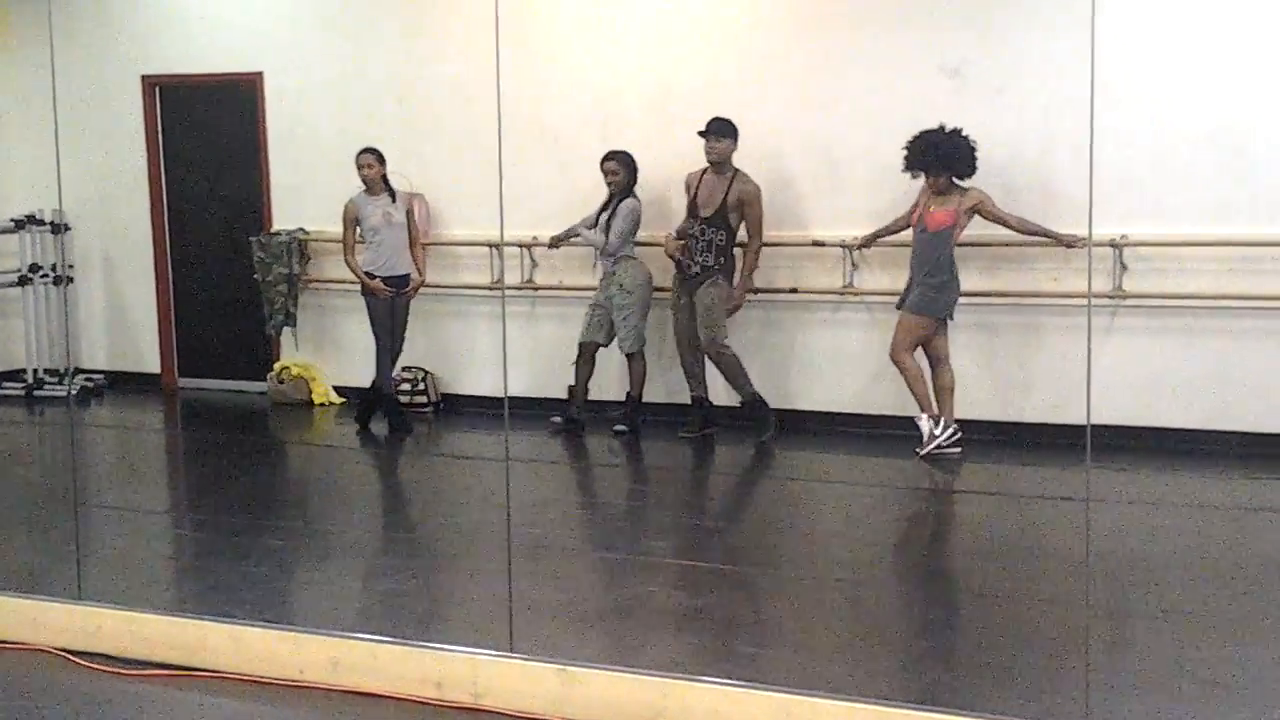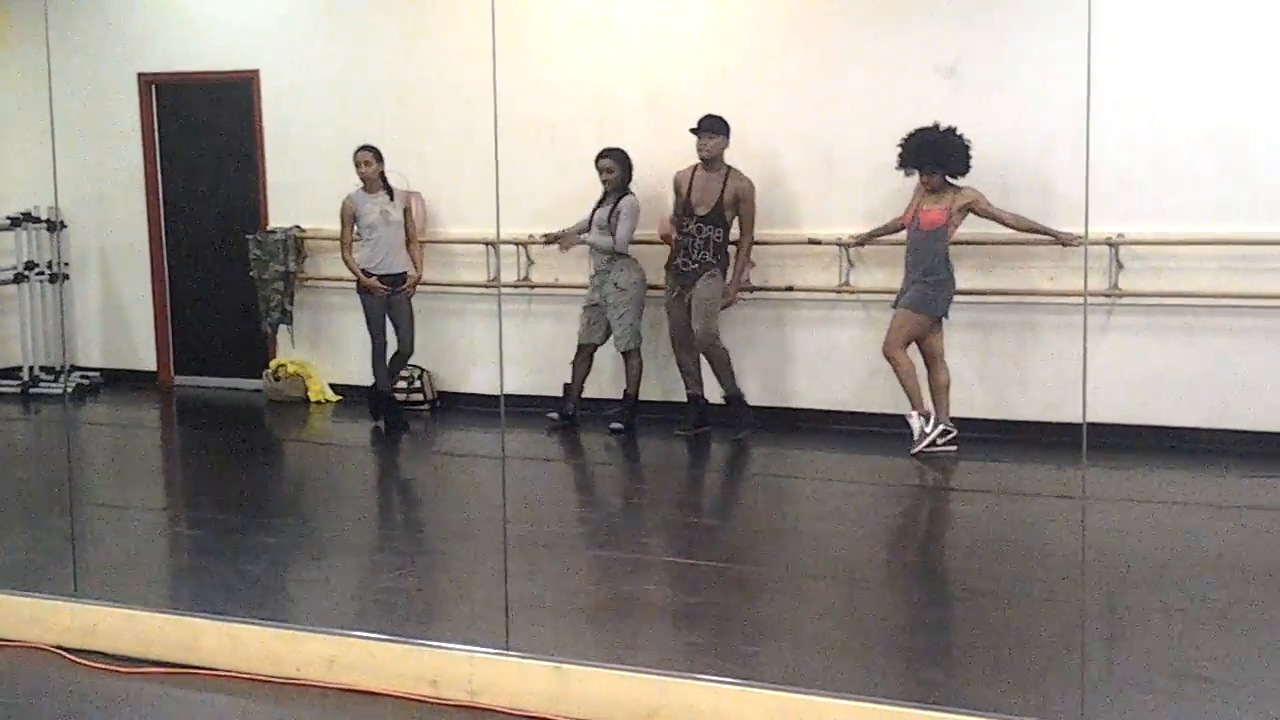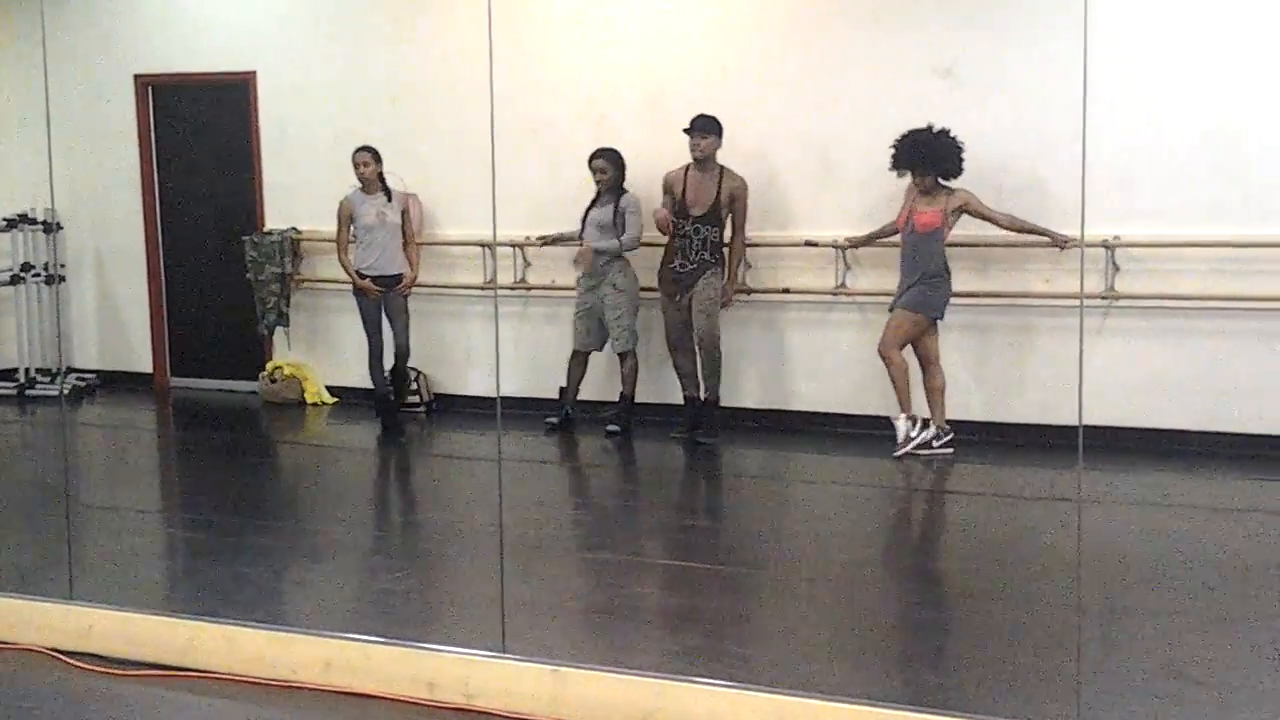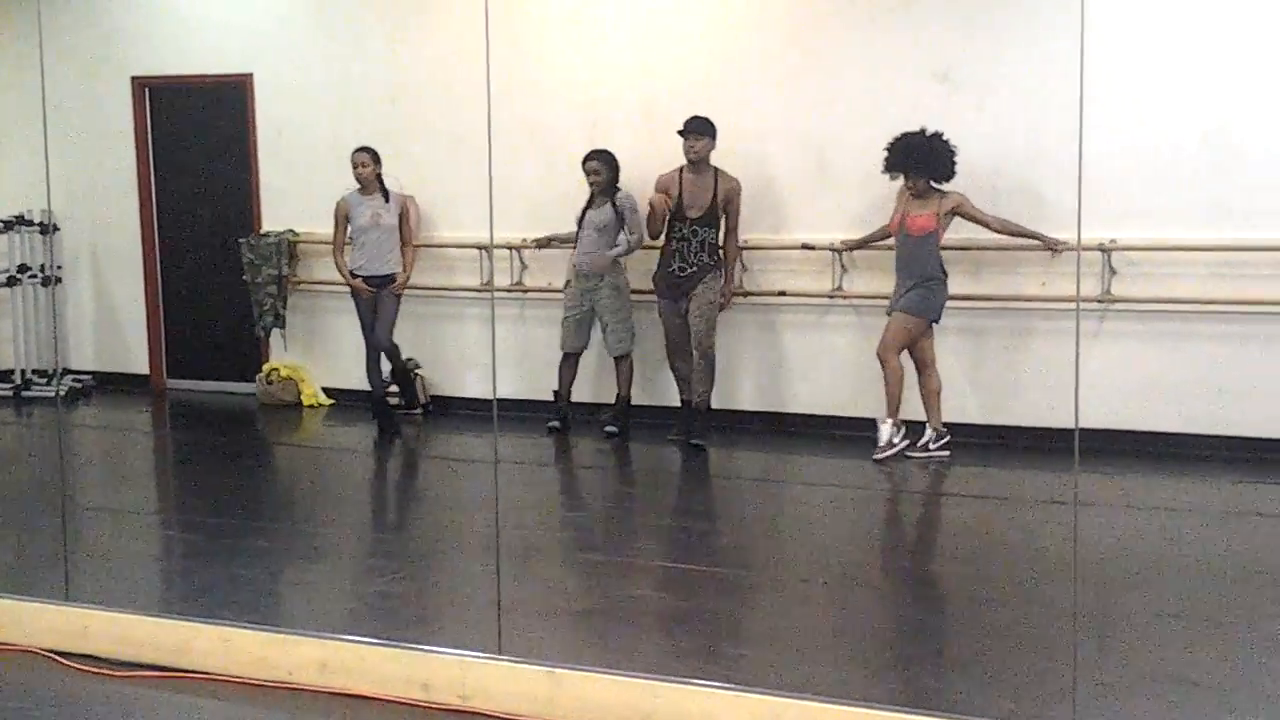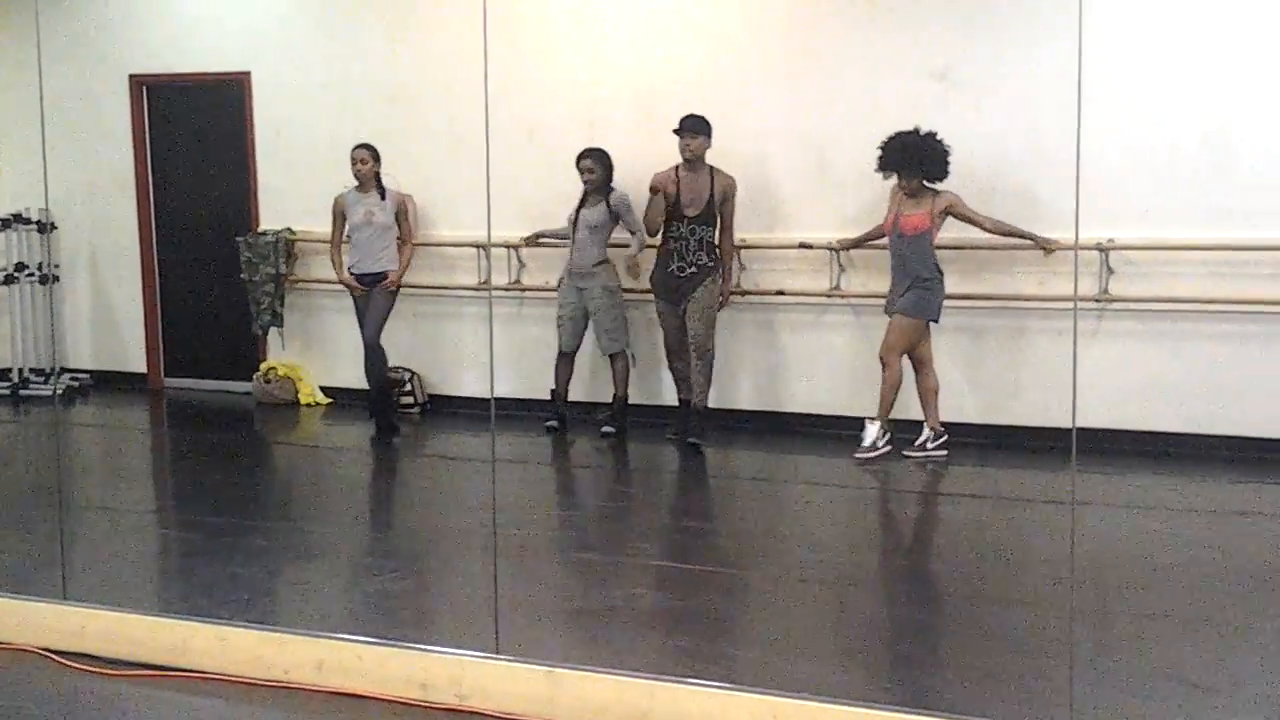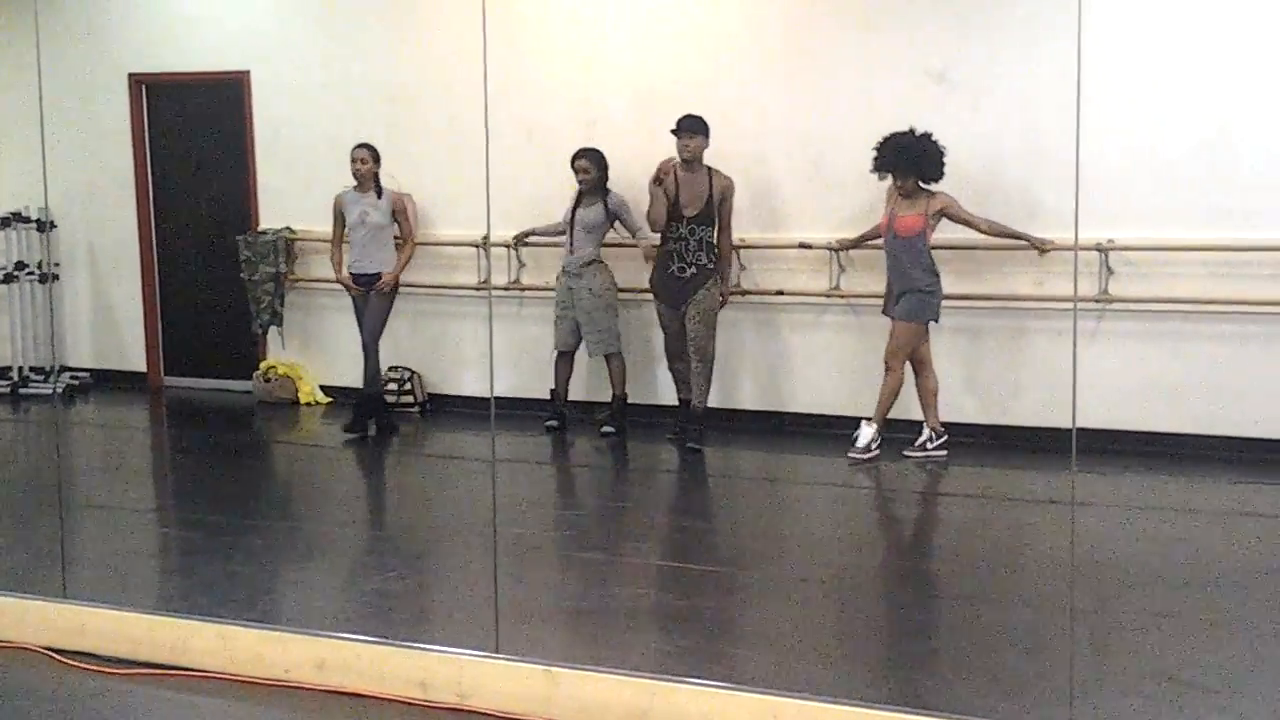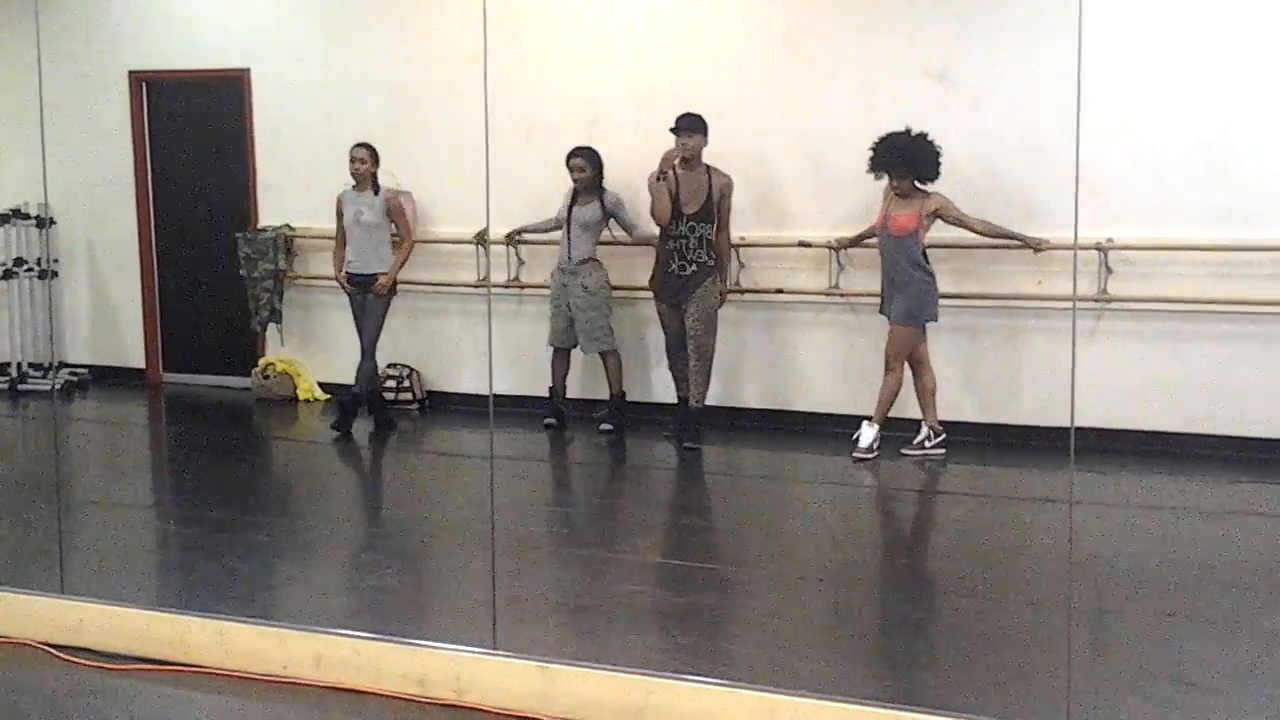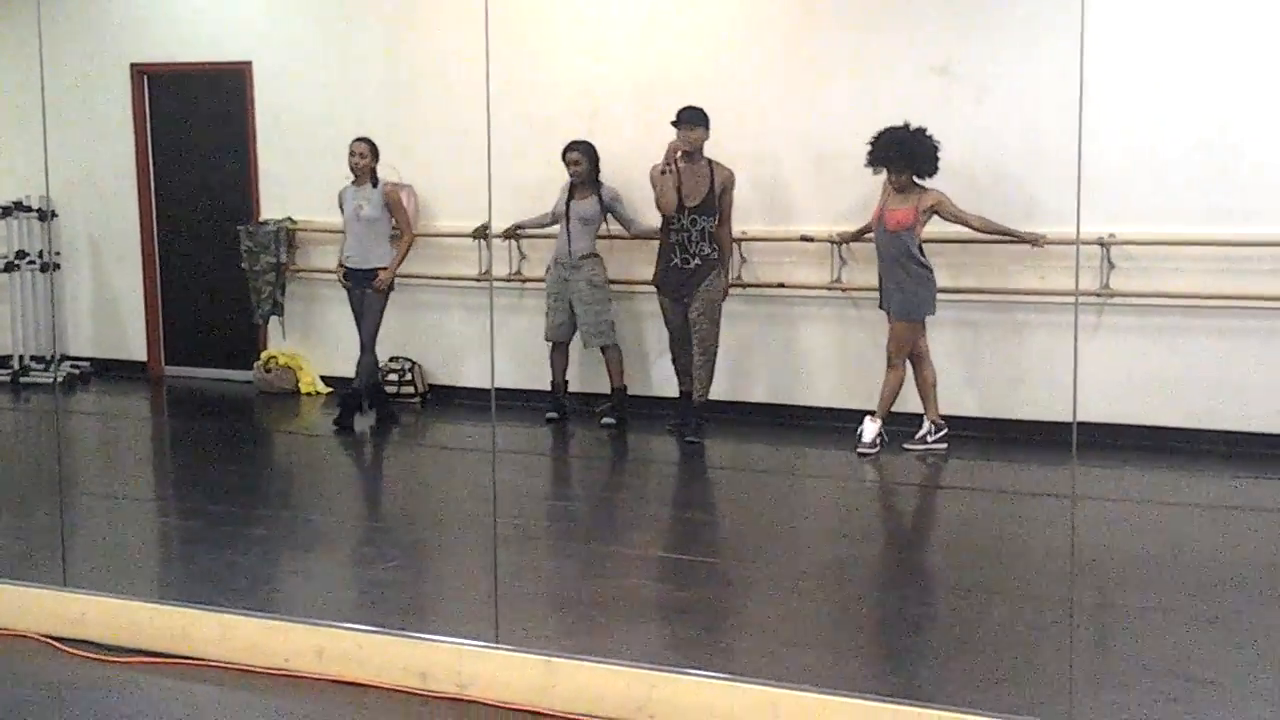
dt=0.1s
person 1, frame 1
left shoulder: (970, 198)
right shoulder: (927, 192)
left elbow: (1010, 221)
right elbow: (907, 219)
left wrist: (1057, 236)
right wrist: (872, 237)
left hip: (937, 286)
right hip: (921, 284)
left knee: (900, 351)
right knee: (938, 359)
left ankle: (932, 421)
right ankle: (947, 429)
person 1, frame 2
left shoulder: (963, 197)
right shoulder: (920, 191)
left elbow: (1006, 218)
right elbow: (904, 221)
left wrist: (1053, 233)
right wrist: (868, 236)
left hip: (933, 284)
right hip: (915, 283)
left knee: (893, 347)
right knee: (933, 357)
left ankle: (923, 419)
right ankle: (944, 429)
person 1, frame 3
left shoulder: (956, 199)
right shoulder: (912, 193)
left elbow: (1000, 219)
right elbow: (899, 225)
left wrist: (1049, 234)
right wrist: (864, 240)
left hip: (930, 286)
right hip: (911, 285)
left knee: (888, 348)
right knee: (929, 360)
left ankle: (909, 421)
right ankle: (939, 432)
person 1, frame 4
left shoulder: (949, 202)
right shoulder: (904, 195)
left elbow: (993, 223)
left wrist: (1042, 238)
right wrist: (859, 242)
left hip: (927, 289)
right hip: (906, 289)
left knee: (887, 352)
right knee: (923, 362)
left ankle: (893, 428)
right ankle: (936, 434)
person 1, frame 5
left shoulder: (942, 201)
right shoulder: (897, 195)
left elbow: (985, 223)
left wrist: (1034, 238)
right wrist: (855, 242)
left hip: (923, 289)
right hip: (902, 288)
left knee: (889, 356)
right knee: (921, 362)
left ankle: (878, 430)
right ankle: (934, 434)
person 1, frame 6
left shoulder: (937, 202)
right shoulder: (893, 195)
left elbow: (980, 224)
left wrist: (1028, 238)
right wrist: (855, 241)
left hip: (919, 291)
right hip: (898, 291)
left knee: (893, 361)
right knee: (920, 362)
left ankle: (871, 431)
right ankle: (934, 434)
person 1, frame 7
left shoulder: (932, 202)
right shoulder: (889, 194)
left elbow: (975, 225)
left wrist: (1023, 239)
right wrist: (853, 240)
left hip: (915, 291)
right hip: (894, 290)
left knee: (893, 363)
right knee: (918, 361)
left ankle: (872, 431)
right ankle: (932, 432)
person 1, frame 8
left shoulder: (929, 199)
right shoulder: (887, 188)
left elbow: (972, 221)
left wrist: (1019, 235)
right wrist: (855, 234)
left hip: (912, 285)
right hip: (892, 285)
left knee: (896, 359)
right knee: (918, 356)
left ankle: (874, 425)
right ankle: (935, 426)
person 2, frame 1
left shoulder: (745, 188)
right shoulder: (693, 180)
left elbow: (755, 239)
left wrist: (743, 286)
right wrist: (673, 236)
left hip: (716, 275)
right hip: (685, 274)
left knee: (711, 342)
right knee: (686, 346)
left ankle: (756, 405)
right ankle: (701, 411)
person 2, frame 2
left shoulder: (740, 185)
right shoulder: (682, 178)
left elbow: (746, 235)
left wrist: (736, 281)
right wrist: (666, 228)
left hip: (711, 270)
right hip: (677, 269)
left knee: (706, 335)
right knee: (682, 341)
left ankle: (735, 400)
right ankle: (697, 408)
person 2, frame 3
left shoulder: (734, 184)
right shoulder: (673, 179)
left elbow: (738, 234)
right elbow: (666, 219)
left wrist: (732, 280)
right wrist: (660, 218)
left hip: (708, 270)
right hip: (672, 271)
left knee: (706, 337)
right knee: (678, 343)
left ankle: (712, 407)
right ankle: (693, 409)
person 2, frame 4
left shoulder: (728, 185)
right shoulder: (667, 181)
left elbow: (731, 235)
right elbow: (654, 233)
left wrist: (729, 279)
right wrist: (656, 209)
left hip: (705, 275)
right hip: (669, 275)
left knee: (702, 342)
right knee: (676, 347)
left ankle: (701, 415)
right ankle: (688, 412)
person 2, frame 5
left shoulder: (724, 183)
right shoulder: (663, 180)
left elbow: (726, 234)
right elbow: (651, 231)
left wrist: (727, 278)
right wrist: (655, 196)
left hip: (703, 275)
right hip: (667, 275)
left knee: (701, 344)
right knee: (675, 347)
left ankle: (697, 417)
right ankle: (686, 410)
person 2, frame 6
left shoulder: (722, 184)
right shoulder: (662, 179)
left elbow: (724, 234)
right elbow: (656, 225)
left wrist: (725, 279)
right wrist: (660, 183)
left hip: (703, 278)
right hip: (667, 276)
left knee: (701, 348)
right knee: (675, 348)
left ankle: (696, 421)
right ankle: (685, 411)
person 2, frame 7
left shoulder: (721, 182)
right shoulder: (661, 176)
left elbow: (722, 232)
right elbow: (661, 219)
left wrist: (724, 278)
right wrist: (663, 175)
left hip: (703, 276)
right hip: (667, 274)
left knee: (700, 347)
right knee: (675, 347)
left ankle: (694, 420)
right ankle: (684, 408)
person 2, frame 8
left shoulder: (722, 175)
right shoulder: (661, 170)
left elbow: (724, 226)
right elbow: (667, 209)
left wrist: (726, 272)
right wrist: (669, 164)
left hip: (707, 270)
right hip: (670, 268)
left knee: (704, 342)
right knee: (679, 341)
left ankle: (697, 413)
right ankle: (685, 402)
person 3, frame 1
left shoulder: (404, 200)
right shoulder: (354, 206)
left elbow: (415, 242)
right elbow: (349, 253)
left wrist: (420, 274)
right wrist: (366, 281)
left hip: (402, 280)
right hip: (376, 282)
left knee: (395, 346)
right knee: (385, 345)
left ankle: (371, 399)
right ankle: (393, 410)
person 3, frame 2
left shoulder: (400, 198)
right shoulder: (352, 203)
left elbow: (412, 240)
right elbow: (346, 249)
left wrist: (417, 271)
right wrist: (362, 278)
left hip: (400, 279)
right hip: (371, 280)
left knee: (406, 347)
right knee: (379, 343)
left ankle: (381, 389)
right ankle: (391, 409)
person 3, frame 3
left shoulder: (399, 200)
right shoulder: (349, 204)
left elbow: (410, 242)
right elbow: (342, 250)
left wrist: (413, 272)
right wrist: (357, 280)
left hip: (395, 280)
right hip: (367, 281)
left knee: (402, 344)
right knee: (376, 344)
left ankle: (397, 381)
right ankle: (386, 410)
person 3, frame 4
left shoulder: (398, 202)
right shoulder: (346, 205)
left elbow: (408, 244)
right elbow: (338, 249)
left wrist: (406, 274)
right wrist: (349, 279)
left hip: (389, 280)
right hip: (363, 282)
left knee: (383, 340)
right knee: (371, 346)
left ankle: (403, 376)
right ankle: (383, 412)
person 3, frame 5
left shoulder: (395, 200)
right shoulder: (343, 201)
left elbow: (407, 241)
right elbow: (335, 246)
left wrist: (399, 272)
right wrist: (342, 276)
left hip: (385, 278)
right hip: (358, 280)
left knee: (371, 337)
right knee: (368, 345)
left ankle: (386, 390)
right ankle: (382, 413)
person 3, frame 6
left shoulder: (391, 200)
right shoulder: (342, 200)
left elbow: (408, 241)
right elbow: (336, 244)
left wrist: (395, 274)
right wrist: (339, 273)
left hip: (382, 280)
right hip: (356, 280)
left knee: (370, 341)
right knee: (367, 345)
left ankle: (363, 411)
right ankle: (380, 413)
person 3, frame 7
left shoulder: (387, 198)
right shoulder: (343, 200)
left elbow: (407, 241)
left wrist: (391, 275)
right wrist: (338, 272)
left hip: (379, 280)
right hip: (354, 280)
left knee: (368, 345)
right knee: (366, 346)
left ankle: (350, 408)
right ankle: (379, 411)
person 3, frame 8
left shoulder: (386, 192)
right shoulder: (344, 194)
left elbow: (407, 235)
left wrist: (391, 270)
right wrist: (340, 266)
left hip: (377, 275)
right hip: (353, 275)
left knee: (366, 341)
right knee: (366, 341)
left ankle: (350, 404)
right ankle: (381, 405)
person 4, frame 1
left shoulder: (630, 205)
right shoulder: (613, 200)
left elbow: (609, 245)
right elbow: (593, 220)
left wrist: (581, 233)
right wrist: (563, 234)
left hip: (628, 277)
right hip: (609, 279)
left knee: (632, 347)
right knee: (586, 344)
left ankle: (632, 411)
right ankle: (575, 409)
person 4, frame 2
left shoulder: (628, 202)
right shoulder: (606, 198)
left elbow: (620, 243)
right elbow: (591, 225)
left wrist: (581, 238)
right wrist: (562, 233)
left hip: (622, 276)
right hip: (600, 276)
left knee: (628, 344)
right knee: (585, 343)
left ankle: (629, 408)
right ankle: (570, 405)
person 4, frame 3
left shoulder: (628, 200)
right shoulder: (598, 199)
left elbow: (632, 240)
left wrist: (594, 247)
right wrist: (558, 237)
left hip: (616, 277)
right hip: (590, 278)
left knee: (624, 345)
right knee: (580, 347)
left ankle: (625, 410)
right ankle: (567, 407)
person 4, frame 4
left shoulder: (623, 200)
right shoulder: (591, 200)
left elbow: (636, 238)
left wrist: (611, 256)
right wrist: (553, 237)
left hip: (608, 280)
right hip: (578, 280)
left knee: (620, 348)
right knee: (571, 347)
left ankle: (621, 410)
right ankle: (562, 408)
person 4, frame 5
left shoulder: (617, 199)
right shoulder: (584, 198)
left elbow: (639, 234)
left wrist: (632, 255)
right wrist: (543, 233)
left hip: (599, 279)
right hip: (571, 278)
left knee: (615, 346)
right knee: (566, 346)
left ankle: (618, 410)
right ankle: (559, 407)
person 4, frame 6
left shoulder: (612, 201)
right shoulder: (577, 197)
left elbow: (636, 231)
right wrist: (530, 231)
left hip: (593, 277)
right hip: (566, 277)
left knee: (609, 345)
right knee: (565, 345)
left ankle: (618, 408)
right ankle: (559, 406)
person 4, frame 7
left shoulder: (608, 199)
right shoulder: (571, 195)
left elbow: (634, 231)
left wrist: (659, 237)
right wrist: (523, 229)
left hip: (588, 275)
right hip: (561, 275)
left knee: (603, 342)
right knee: (560, 342)
left ankle: (616, 406)
right ankle: (557, 403)
person 4, frame 8
left shoulder: (606, 194)
right shoulder: (567, 189)
left elbow: (632, 226)
right elbow: (552, 217)
left wrist: (659, 231)
right wrist: (519, 225)
left hip: (587, 271)
right hip: (558, 270)
left knee: (604, 336)
right knee: (558, 336)
left ankle: (618, 400)
right ankle: (559, 397)
